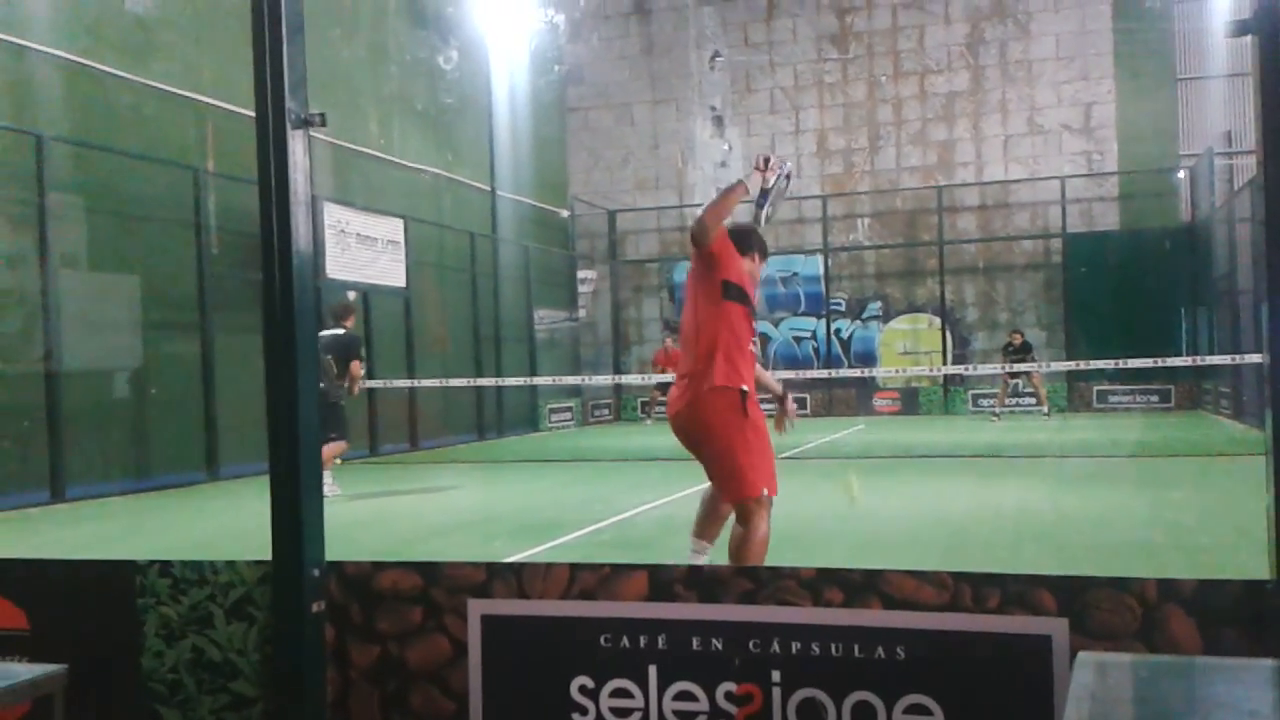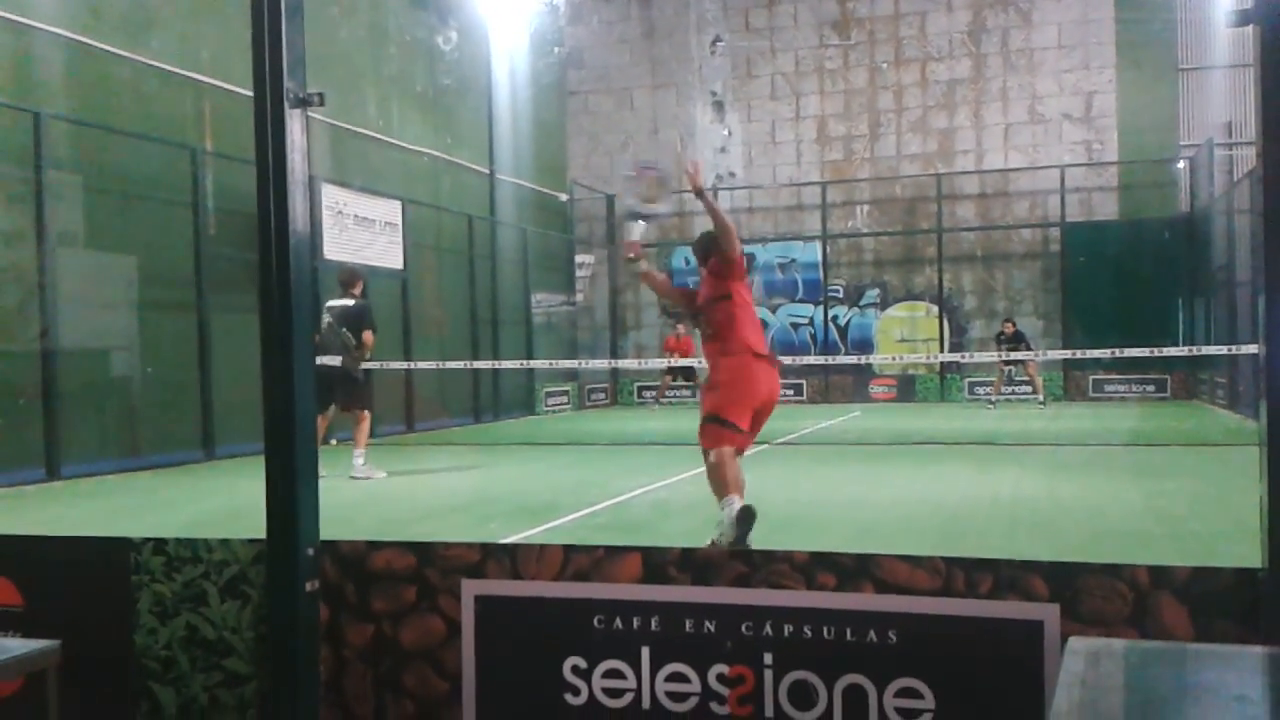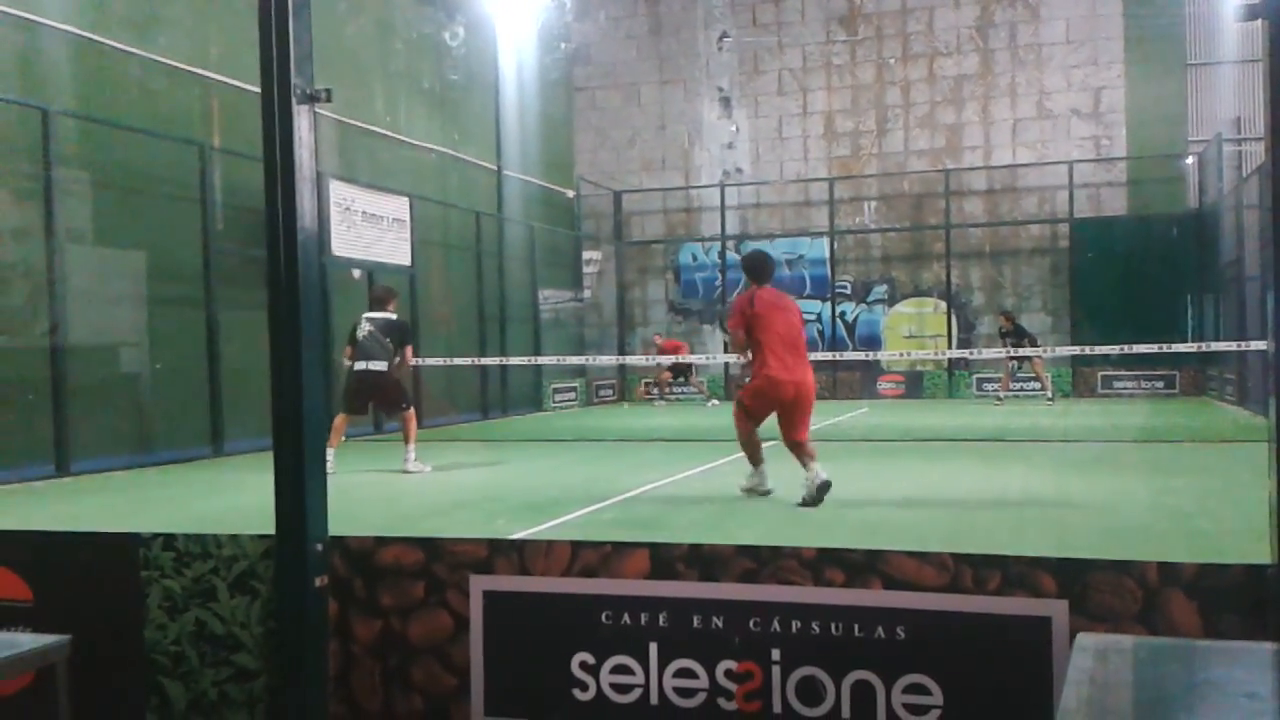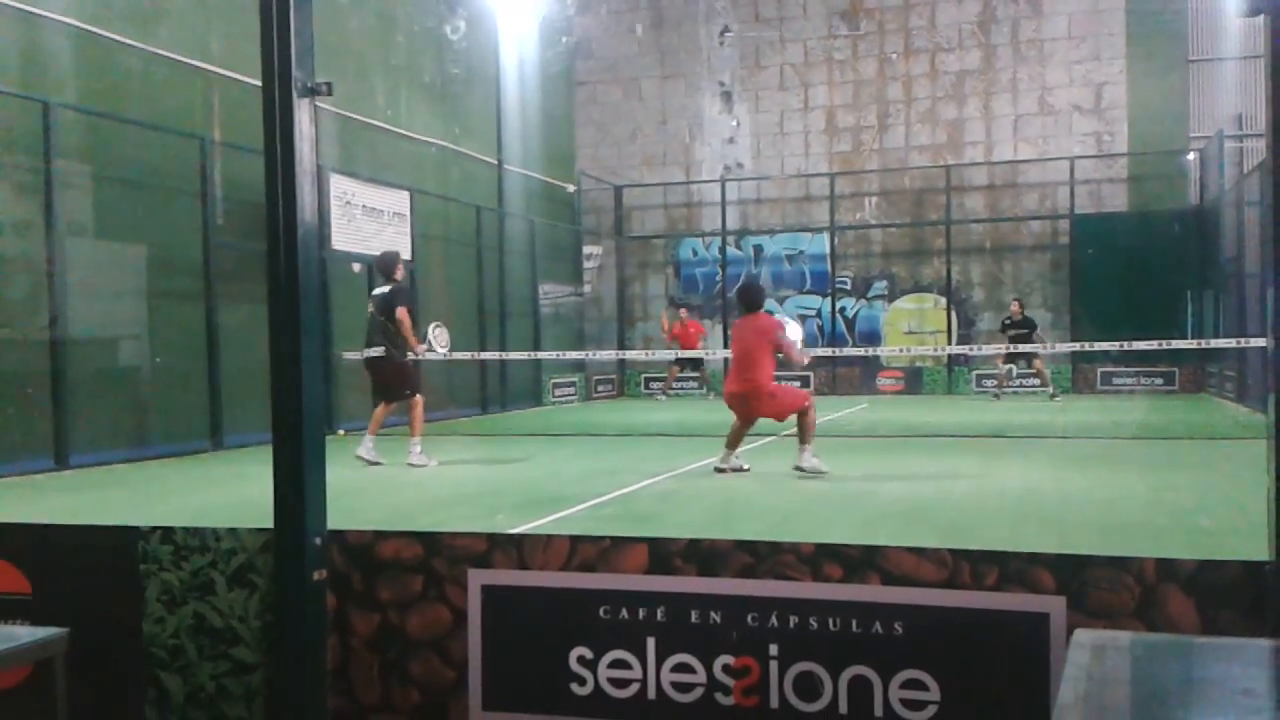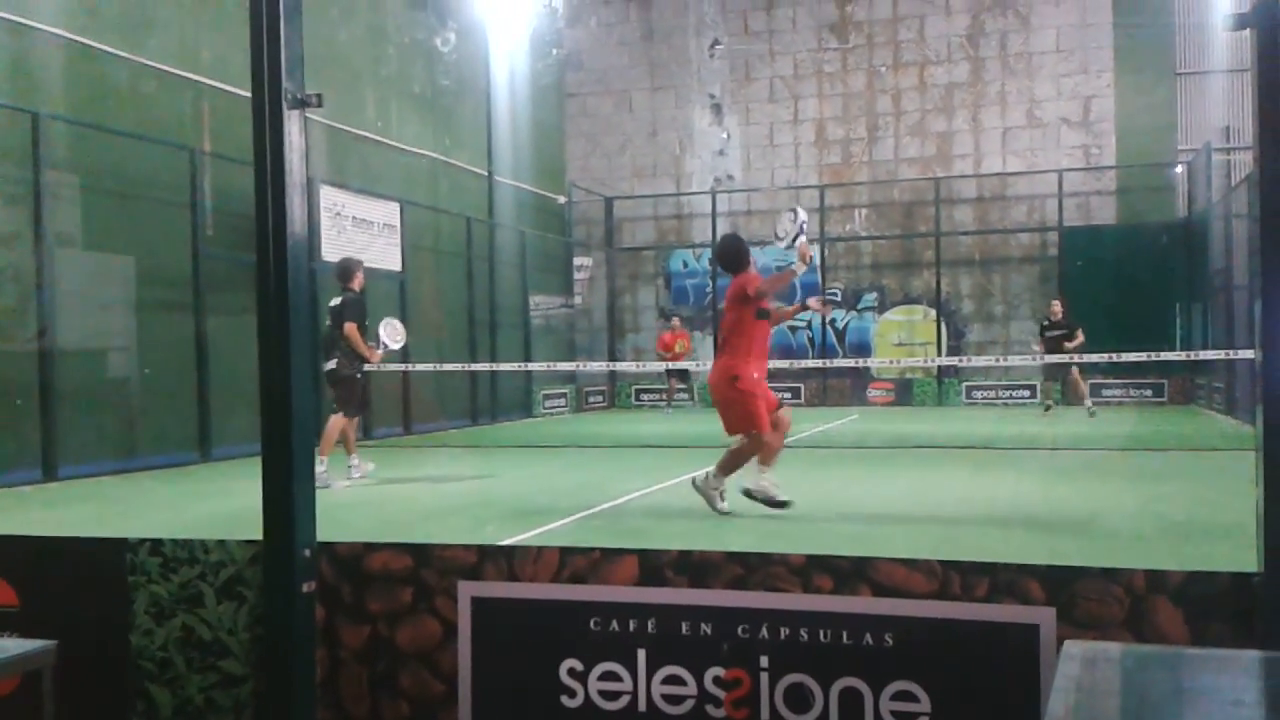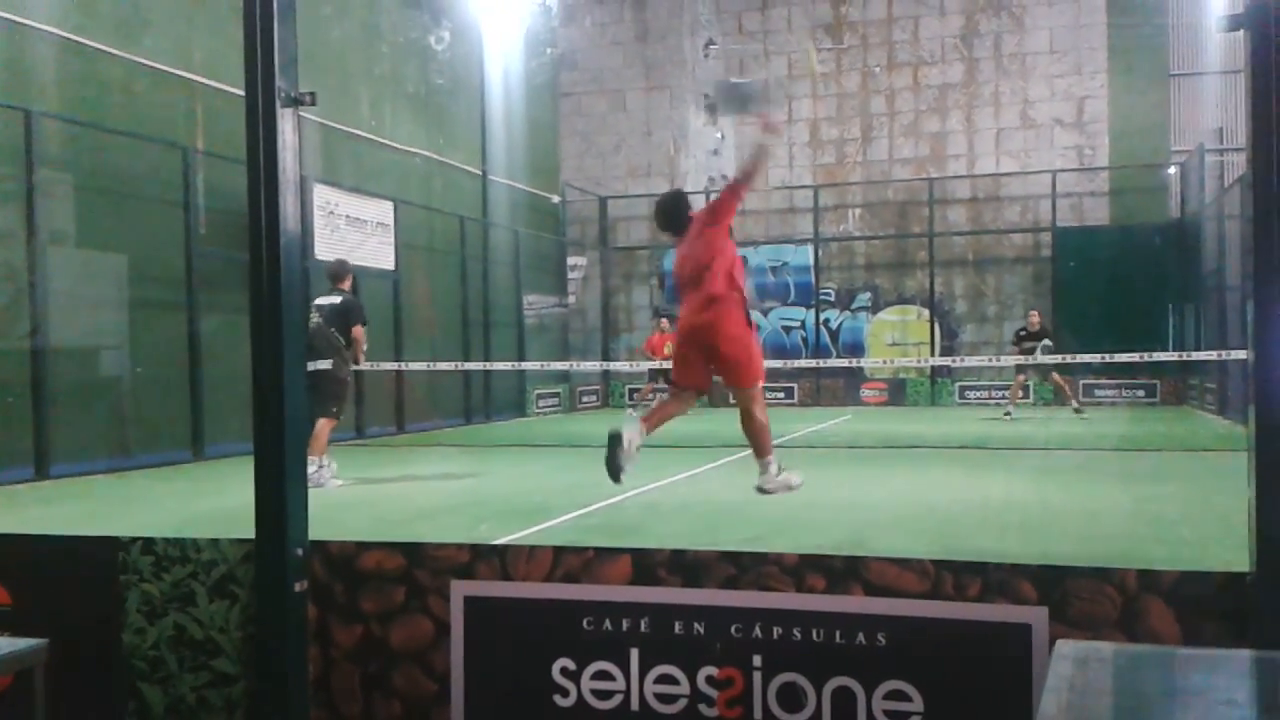
dt=0.7s
person 1, frame 1
left shoulder: (729, 291)
right shoulder: (714, 261)
left elbow: (744, 359)
right elbow: (703, 224)
left wrist: (781, 393)
right wrist: (750, 180)
left hip: (684, 404)
right hip: (721, 398)
left knee: (726, 484)
right knee: (754, 507)
left ankle: (697, 562)
person 1, frame 2
left shoulder: (726, 270)
right shoulder: (704, 292)
left elbow: (729, 236)
right elbow: (674, 294)
left wrist: (701, 193)
right wrist: (641, 264)
left hip: (737, 371)
right hip: (763, 379)
left knee: (718, 450)
right knee: (728, 452)
left ankle: (735, 511)
right ankle: (734, 526)
person 1, frame 3
left shoulder: (744, 300)
right shoulder: (790, 303)
left elbow: (738, 342)
left hip: (769, 378)
right hip: (802, 378)
left knee: (744, 418)
right knee: (796, 436)
left ankle: (759, 478)
right ankle: (815, 476)
person 1, frame 4
left shoulder: (737, 327)
right shoulder: (774, 325)
right elbow: (793, 358)
right wrist: (803, 357)
left hip: (732, 393)
right hip: (759, 390)
left knee: (746, 419)
right knee: (807, 404)
left ankle: (726, 459)
right ankle: (806, 457)
person 1, frame 5
left shoulder: (747, 287)
right shoulder: (748, 280)
left elbow: (771, 317)
right elbow: (770, 288)
left wrist: (803, 307)
right wrist: (800, 263)
left hip: (744, 375)
right hip: (735, 375)
left knee: (782, 420)
right knee: (760, 437)
left ankle: (761, 483)
right ankle: (712, 479)
person 1, frame 6
left shoulder: (682, 257)
right shoulder: (707, 223)
right elbow: (742, 182)
right wrist: (766, 143)
left hip: (689, 323)
right hip: (722, 314)
left knee: (682, 395)
right knee: (749, 396)
left ankle: (631, 435)
right ankle: (769, 472)
person 2, frame 1
left shoulder: (321, 337)
right shoulder: (351, 338)
left elbow: (323, 367)
right elbow: (355, 369)
right wrist: (353, 387)
right hip: (328, 394)
left knee: (329, 438)
right knee: (339, 443)
left ankle: (327, 483)
person 2, frame 2
left shoulder: (327, 306)
right shoulder: (362, 307)
left elbow: (318, 339)
right elbow: (367, 339)
right wrist: (364, 354)
left hip: (322, 366)
right hip: (345, 367)
left knee: (323, 415)
right knee: (363, 416)
right ankle: (359, 463)
person 2, frame 3
left shoulder: (361, 321)
right shoulder: (399, 323)
left elbow: (348, 353)
right elbow: (408, 358)
right wrist: (395, 369)
left hip: (358, 372)
right hip: (383, 371)
left knee: (344, 414)
right knee: (408, 413)
left ankle: (328, 459)
right ankle: (410, 460)
person 2, frame 4
left shoulder: (376, 293)
right shoulder: (399, 290)
right elbow: (401, 316)
left wrist: (406, 343)
right wrist: (414, 344)
left hip: (373, 354)
right hip: (390, 355)
left knee: (386, 402)
right knee: (416, 400)
left ankle: (367, 447)
right ankle: (415, 452)
person 2, frame 5
left shoulder: (336, 301)
right shoulder: (354, 300)
right elbow: (350, 330)
left wrist: (364, 349)
right wrist: (368, 355)
left hip: (335, 364)
right hip: (346, 367)
left knee: (351, 415)
right knee: (340, 415)
left ankle: (354, 464)
right ankle: (319, 470)
person 2, frame 6
left shoulder: (317, 302)
right shoulder: (350, 302)
left elbow: (311, 333)
right elbow: (357, 333)
right wrist: (358, 355)
left hip: (314, 365)
right hip: (334, 366)
left knee: (323, 416)
right knee: (328, 418)
left ankle: (324, 464)
right ankle: (311, 470)
